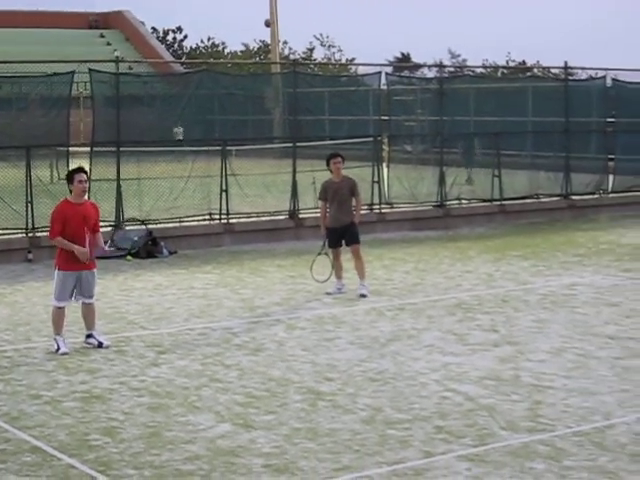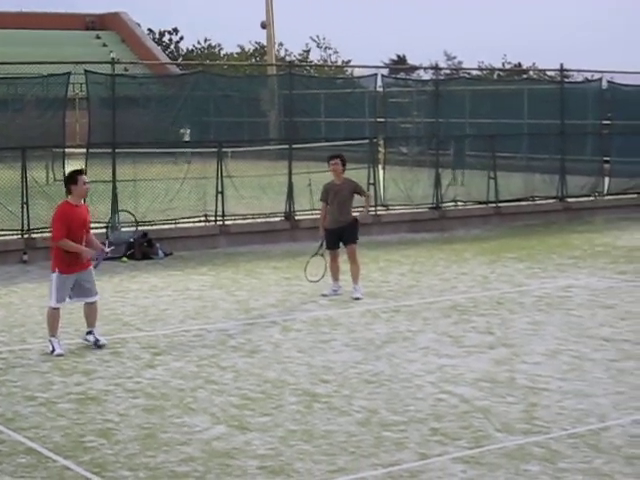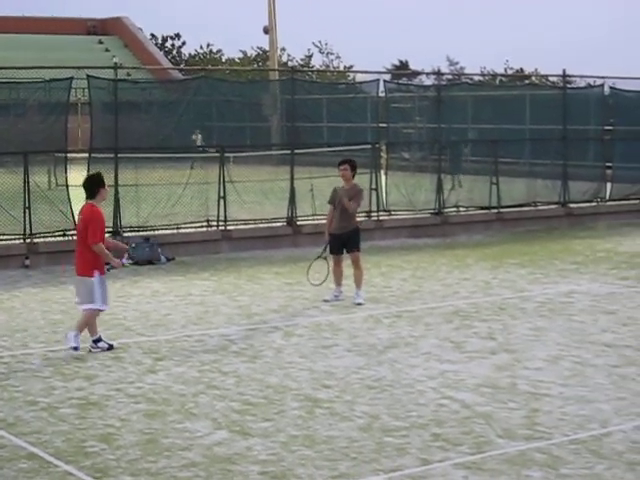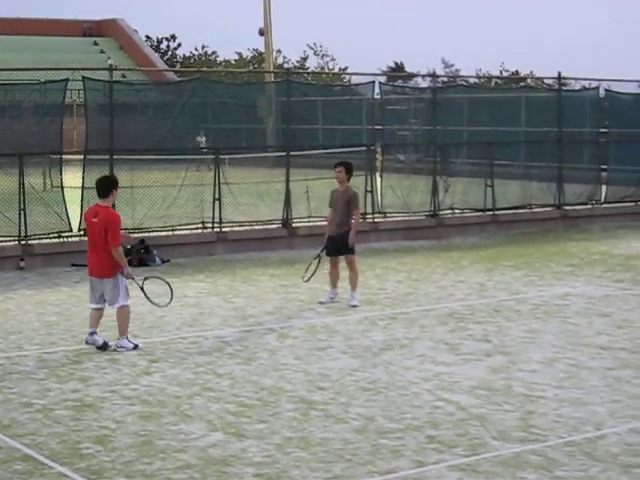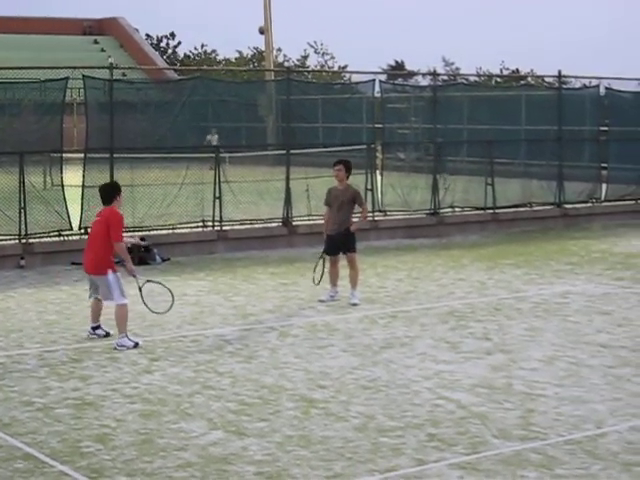
dt=0.4s
person 1, frame 1
left shoulder: (93, 207)
right shoulder: (61, 209)
right elbow: (54, 237)
left wrist: (101, 246)
right wrist: (75, 248)
left hip: (88, 264)
right hip: (66, 265)
left knee: (88, 300)
right knee: (60, 303)
left ankle: (91, 334)
right ankle: (58, 339)
person 1, frame 2
left shoulder: (84, 208)
right shoulder: (62, 211)
right elbow: (58, 240)
left wrist: (98, 246)
right wrist: (82, 250)
left hip: (83, 265)
right hip: (63, 267)
left knee: (92, 298)
right knee: (55, 304)
left ankle: (91, 333)
right ankle: (53, 340)
person 1, frame 3
left shoulder: (86, 210)
right shoulder: (94, 213)
right elbow: (95, 244)
left wrist: (116, 244)
right wrist: (112, 260)
left hip: (84, 266)
right hip: (91, 268)
left knee: (92, 304)
right knee: (97, 306)
left ankle: (95, 340)
right ankle: (75, 334)
person 1, frame 4
left shoulder: (89, 213)
right shoulder: (112, 216)
right elbow: (115, 247)
right wrist: (125, 267)
left hip: (94, 268)
right hip: (111, 269)
left knee: (98, 304)
right knee: (123, 303)
left ankle: (92, 333)
right ankle: (122, 341)
person 1, frame 5
left shoulder: (100, 215)
right shoulder: (115, 215)
right elbow: (117, 243)
left wrist: (131, 241)
right wrist: (128, 263)
left hip: (89, 263)
right hip: (103, 265)
left knee: (97, 295)
right knee: (120, 301)
left ankle: (95, 328)
right ankle: (122, 339)
person 2, frame 1
left shoulder: (351, 182)
right shoulder: (326, 185)
left elbow: (358, 201)
right elbow: (324, 206)
left wrist: (357, 217)
right wrist: (322, 225)
left hip: (349, 223)
right hip: (332, 225)
left knee: (356, 253)
right knee: (335, 255)
left ankle: (362, 285)
right ankle: (339, 285)
person 2, frame 2
left shoulder: (352, 184)
right shoulder: (327, 187)
left elbow: (367, 196)
right elbow: (324, 207)
left wrist: (365, 211)
right wrist: (321, 227)
left hip: (348, 224)
right hip: (331, 226)
left knee: (352, 255)
right knee: (333, 256)
left ankle: (356, 287)
right ankle: (335, 286)
person 2, frame 3
left shoulder: (357, 190)
right shoulder: (335, 190)
left elbow: (352, 209)
right elbow: (331, 211)
left wrist: (344, 196)
right wrist: (327, 230)
left hip: (351, 230)
right hip: (335, 231)
left knee: (356, 260)
right knee: (336, 261)
left ankle: (358, 293)
right ankle: (337, 292)
person 2, frame 4
left shoulder: (352, 194)
right shoulder: (333, 193)
left elbow: (357, 215)
left wrist: (353, 233)
right wrist: (327, 232)
left hip: (346, 234)
right hip: (332, 234)
left knee: (351, 263)
right knee: (333, 264)
left ankle: (354, 295)
right ankle: (333, 294)
person 2, frame 5
left shoulder: (353, 192)
right shoulder: (330, 191)
left elbow: (364, 210)
right elbow: (327, 212)
left wrist: (357, 224)
right wrist: (325, 231)
left hip: (347, 232)
right hip: (331, 233)
left knee: (352, 261)
right knee: (333, 262)
left ankle: (354, 293)
right ankle: (333, 292)
